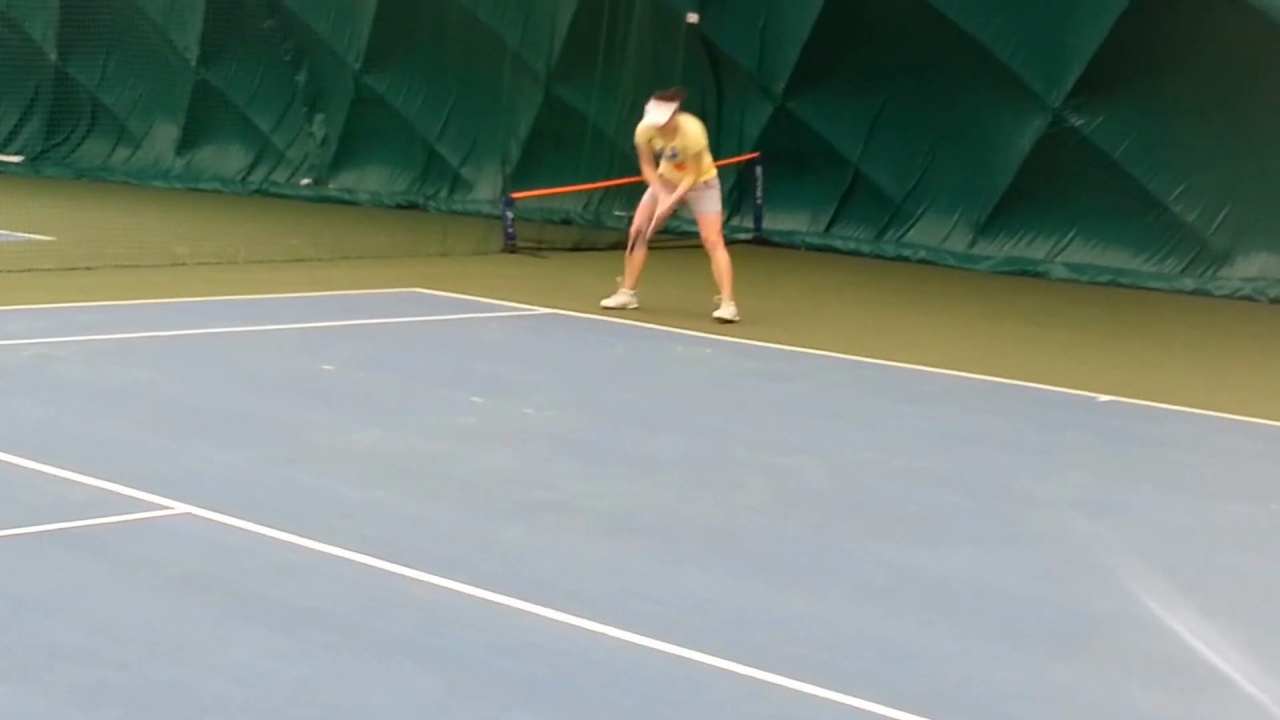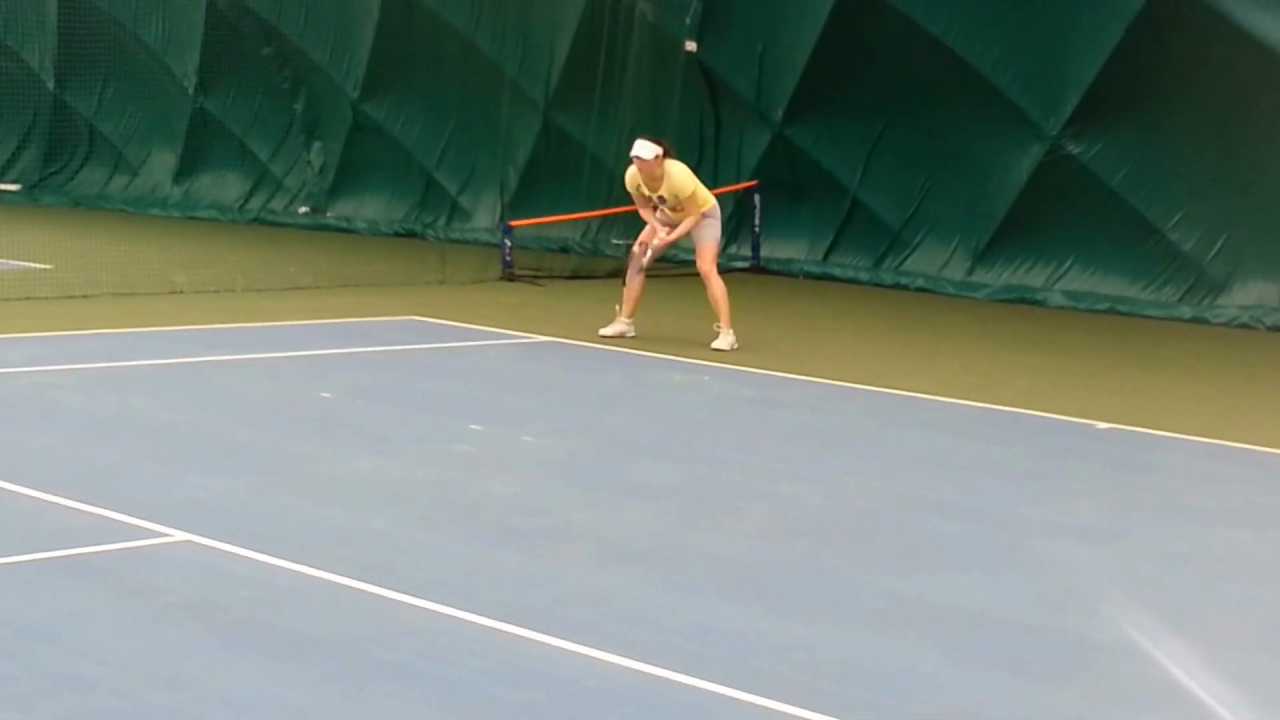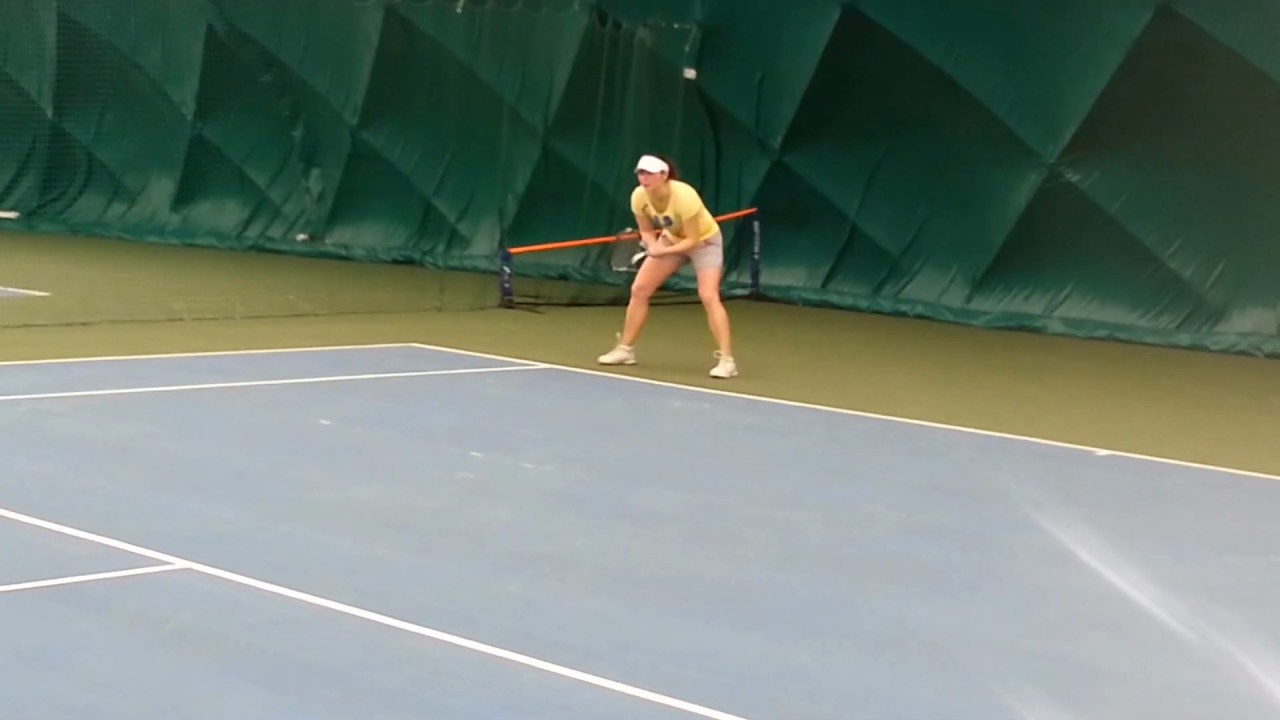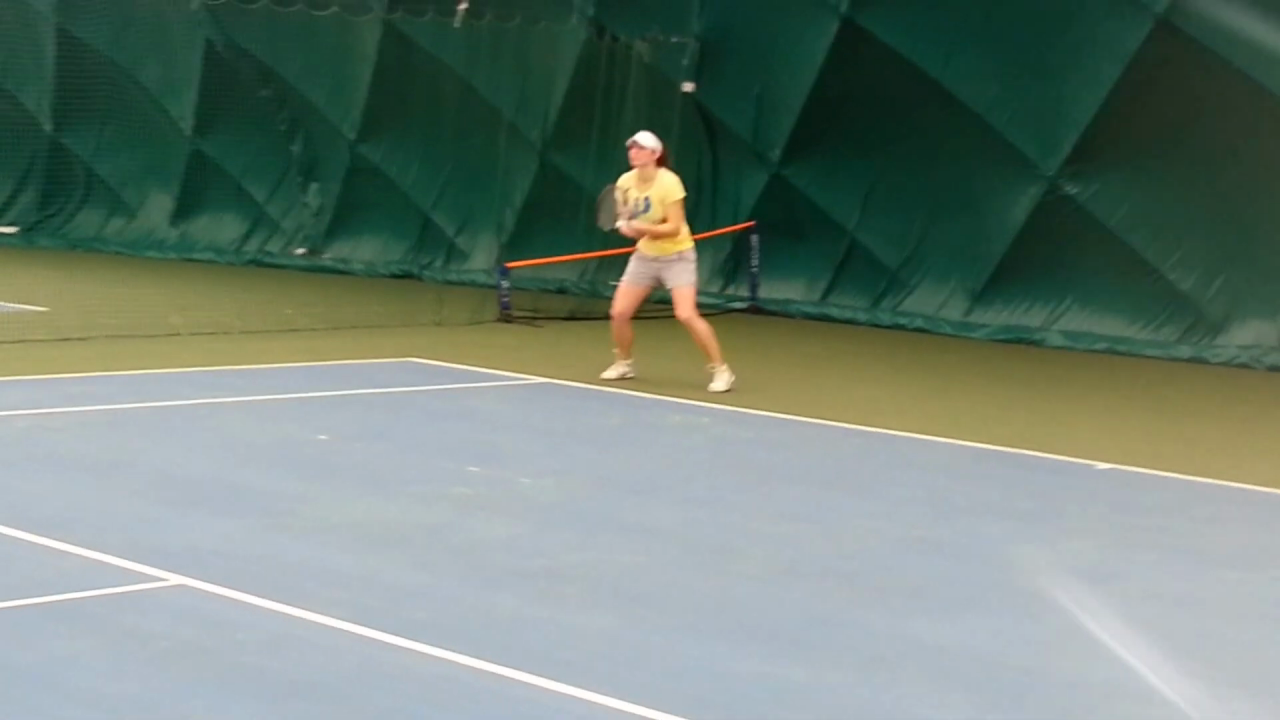
dt=1s
person 1, frame 1
left shoulder: (691, 132)
right shoulder: (644, 129)
left elbow: (692, 176)
right elbow: (647, 166)
left wrist: (670, 202)
right wrist: (660, 194)
left hip: (702, 182)
right hip: (665, 182)
left knee: (713, 240)
right knee: (637, 231)
left ankle: (727, 304)
right ankle: (627, 293)
person 1, frame 2
left shoulder: (678, 176)
right shoulder: (632, 176)
left elbow: (694, 215)
right elbow: (644, 208)
left wrist: (670, 238)
right wrist: (658, 227)
left hip: (703, 213)
right hip: (669, 214)
left knee: (707, 269)
right knee: (636, 259)
left ankle: (726, 332)
right ankle: (625, 322)
person 1, frame 3
left shoulder: (684, 196)
right shoulder: (638, 197)
left elbow: (692, 240)
right elbow: (646, 231)
left wrist: (664, 251)
right wrist: (653, 245)
left hip: (705, 240)
right hip: (671, 239)
left knee: (709, 296)
right knee: (639, 289)
left ankle: (726, 360)
right ankle: (625, 349)
person 1, frame 4
left shoulder: (668, 182)
right shoulder: (624, 182)
left elbow: (674, 228)
right elbow: (625, 222)
left wrist: (643, 228)
right wrist: (630, 229)
left hip: (677, 256)
right hip: (645, 256)
left knee: (687, 315)
right knee: (619, 312)
left ankle: (721, 370)
right ankle: (623, 363)
